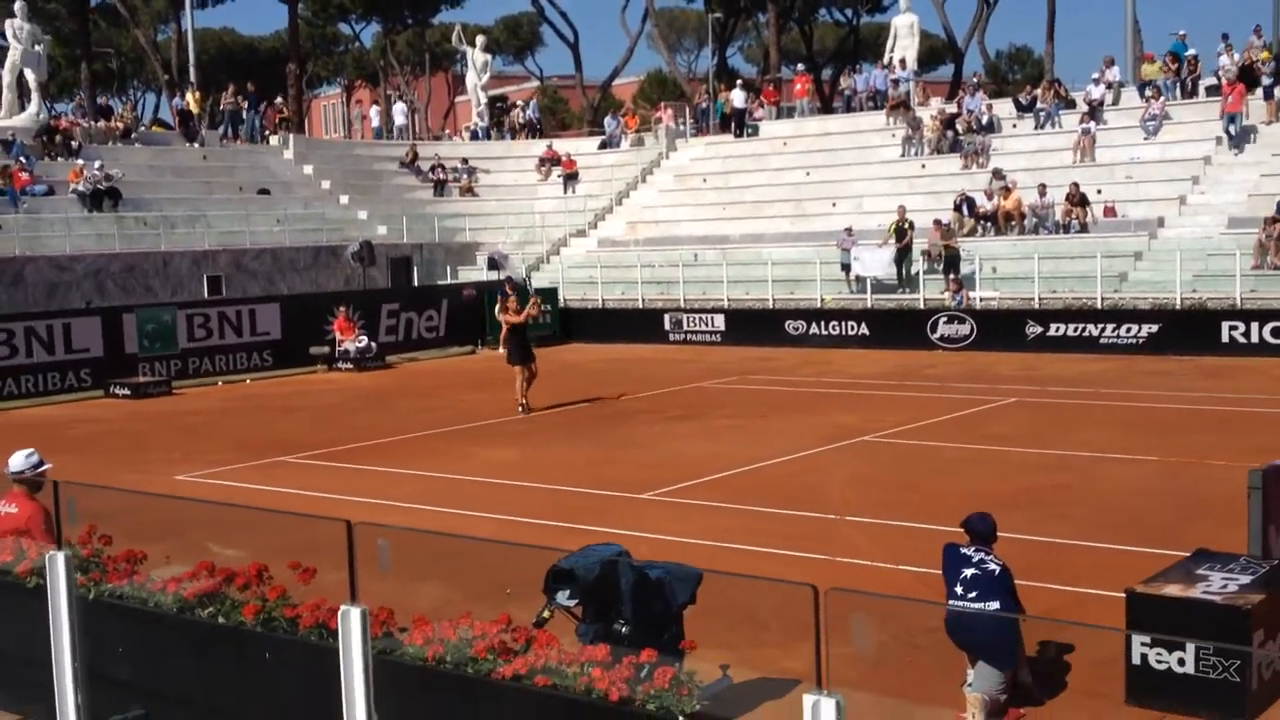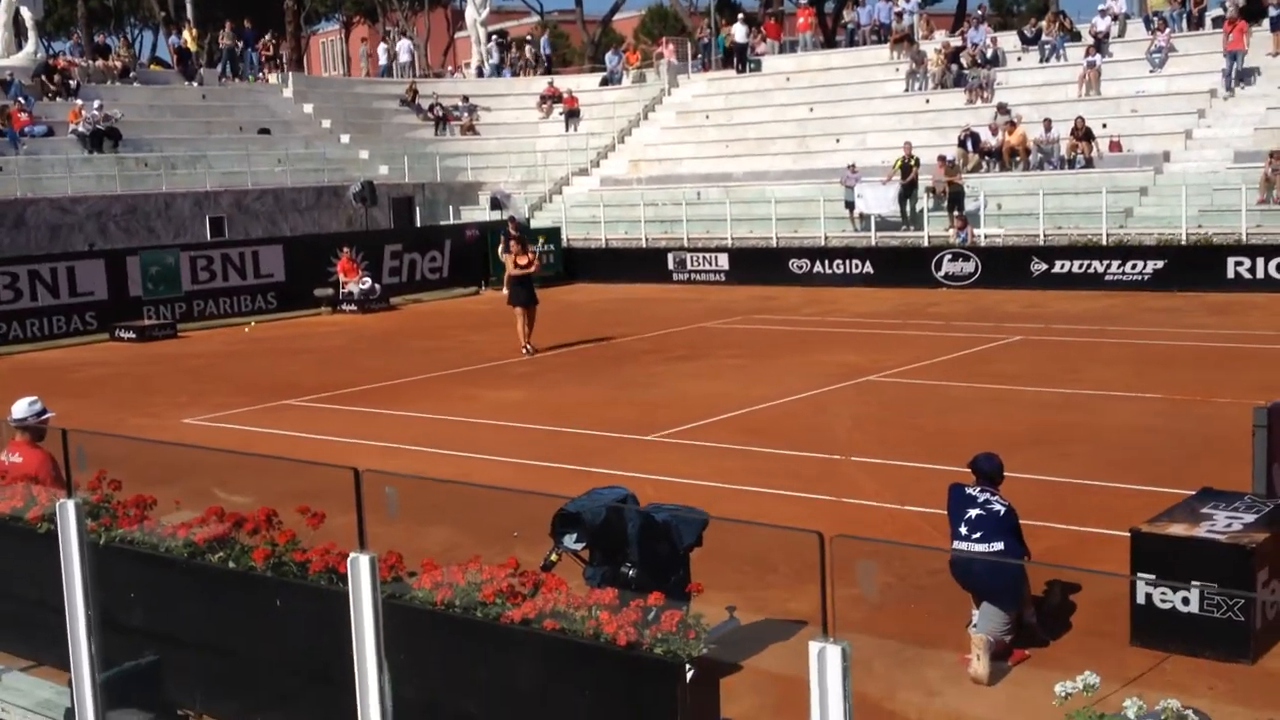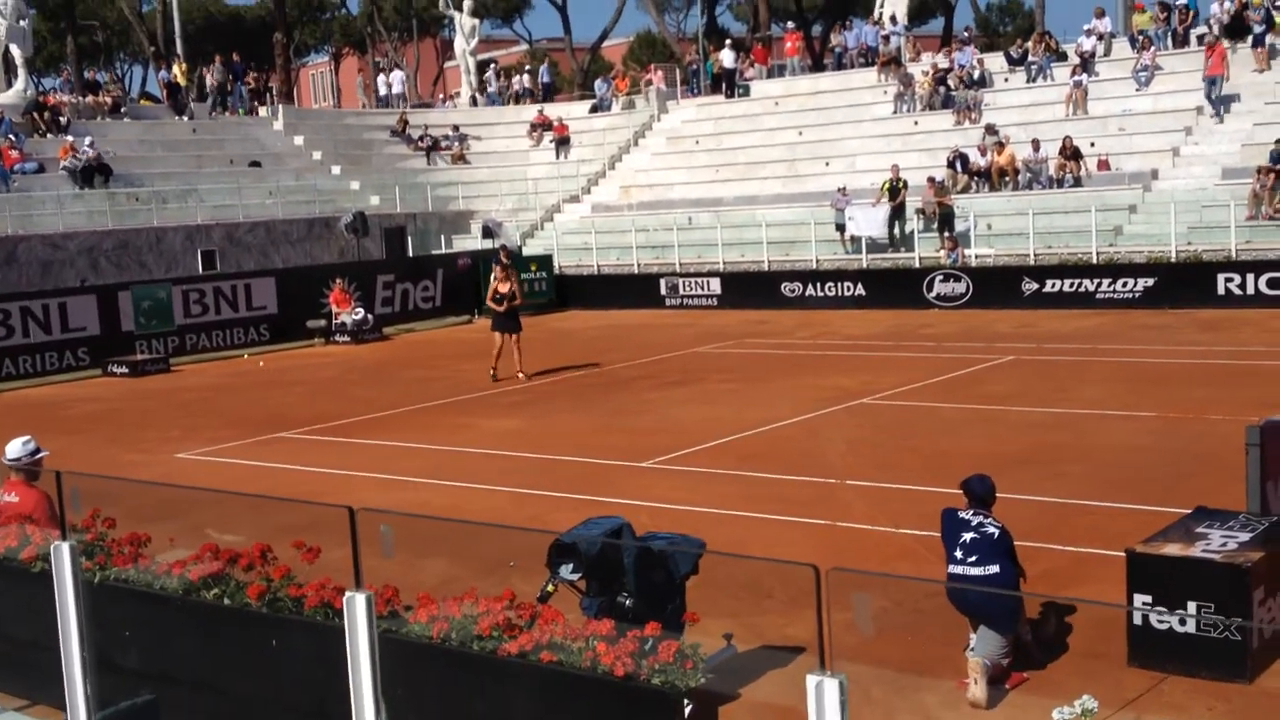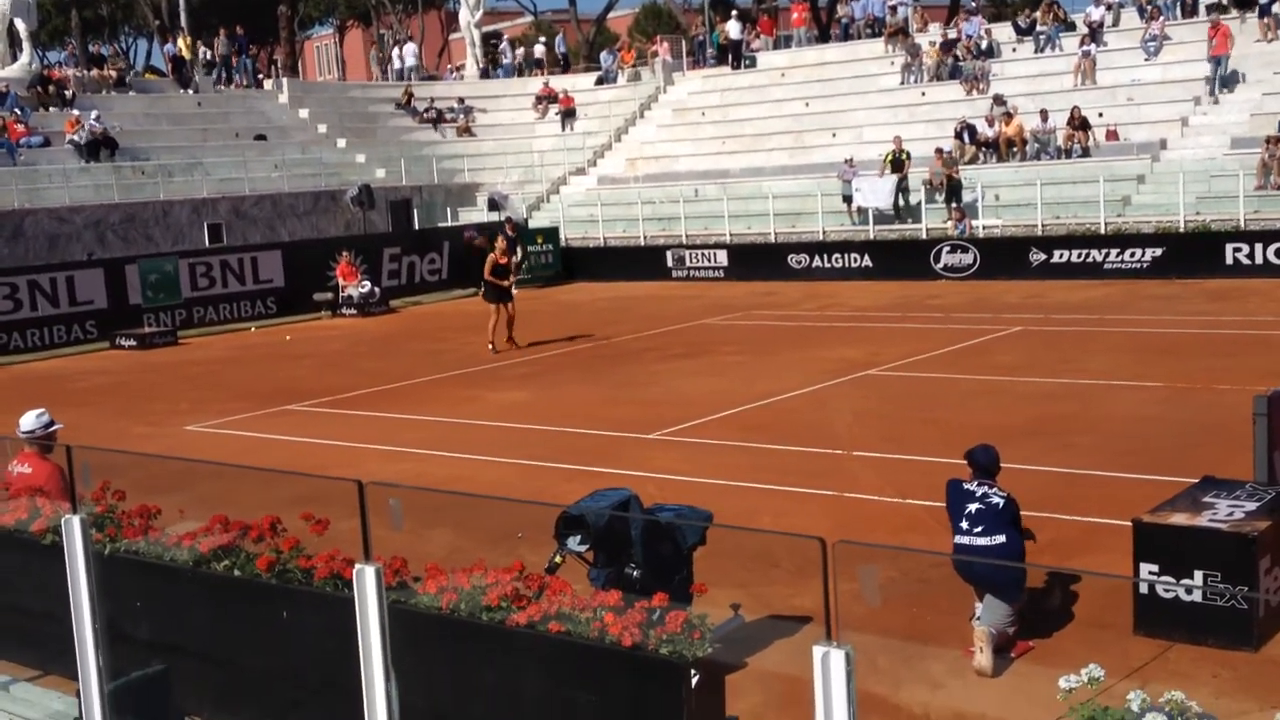
dt=0.4s
person 1, frame 1
left shoulder: (951, 552)
right shoulder: (1000, 568)
right elbow: (1014, 606)
right wrist: (1019, 611)
left hip: (959, 627)
right hip: (993, 627)
left ankle: (975, 684)
right ankle: (982, 696)
person 1, frame 2
left shoulder: (956, 492)
right shoulder: (1006, 509)
right elbow: (1020, 548)
right wrist: (1023, 553)
left hip: (963, 569)
right hip: (998, 570)
left ankle: (979, 624)
right ankle: (988, 638)
person 1, frame 3
left shoulder: (949, 517)
right shoulder: (1000, 531)
right elbow: (1013, 568)
right wrist: (1018, 572)
left hip: (959, 593)
right hip: (995, 594)
left ankle: (977, 647)
right ankle: (985, 663)
person 1, frame 4
left shoulder: (954, 488)
right shoulder: (1007, 501)
right elbow: (1016, 534)
right wrist: (1024, 535)
left hip: (965, 563)
right hip: (1003, 564)
left ankle: (981, 615)
right ankle: (991, 633)
